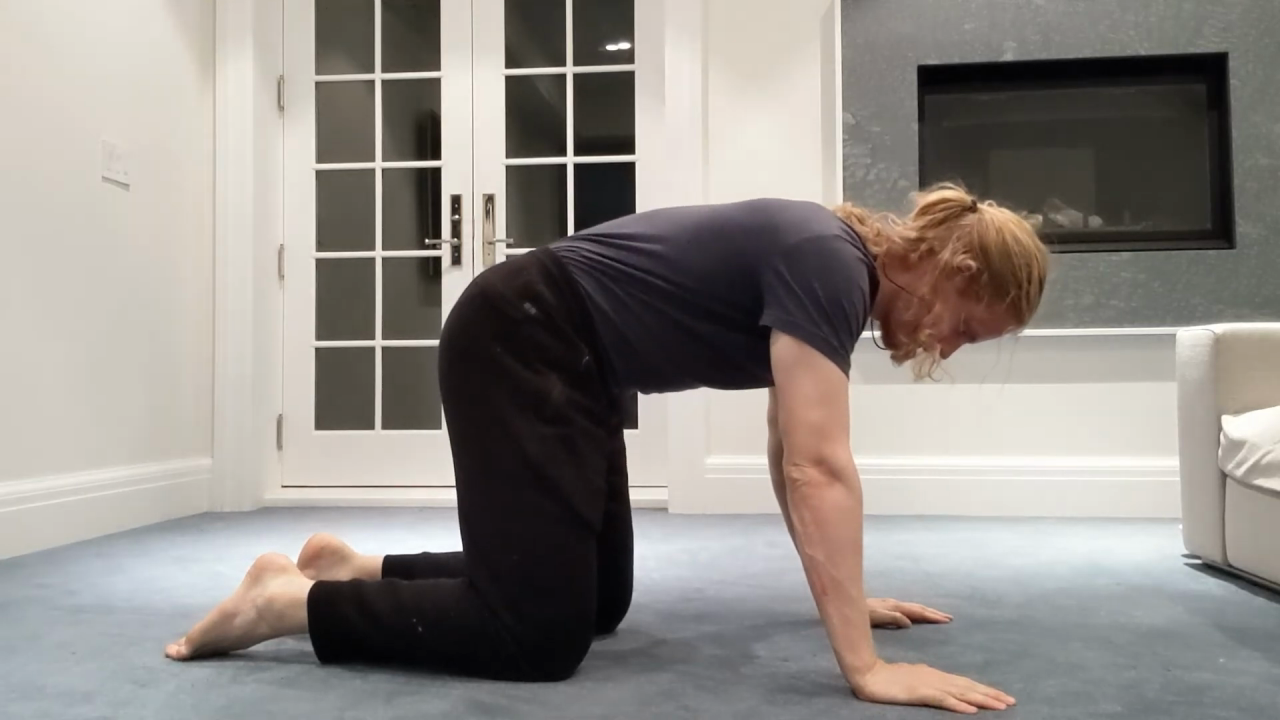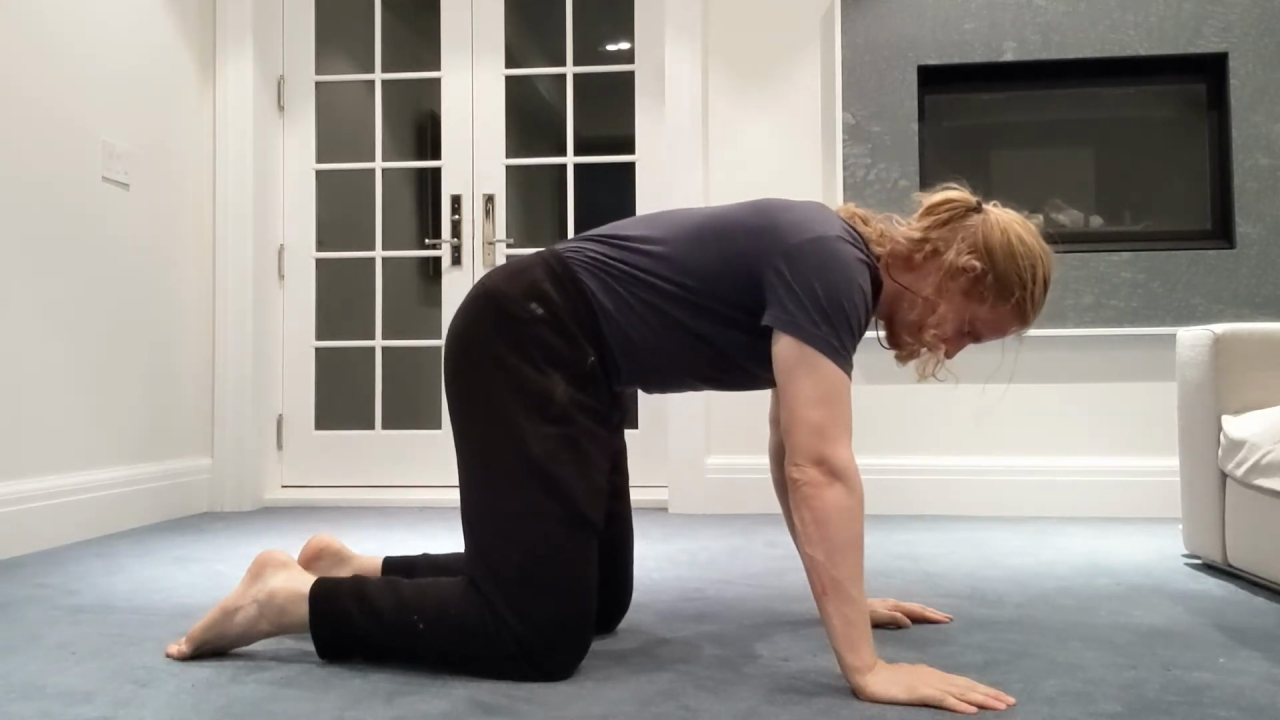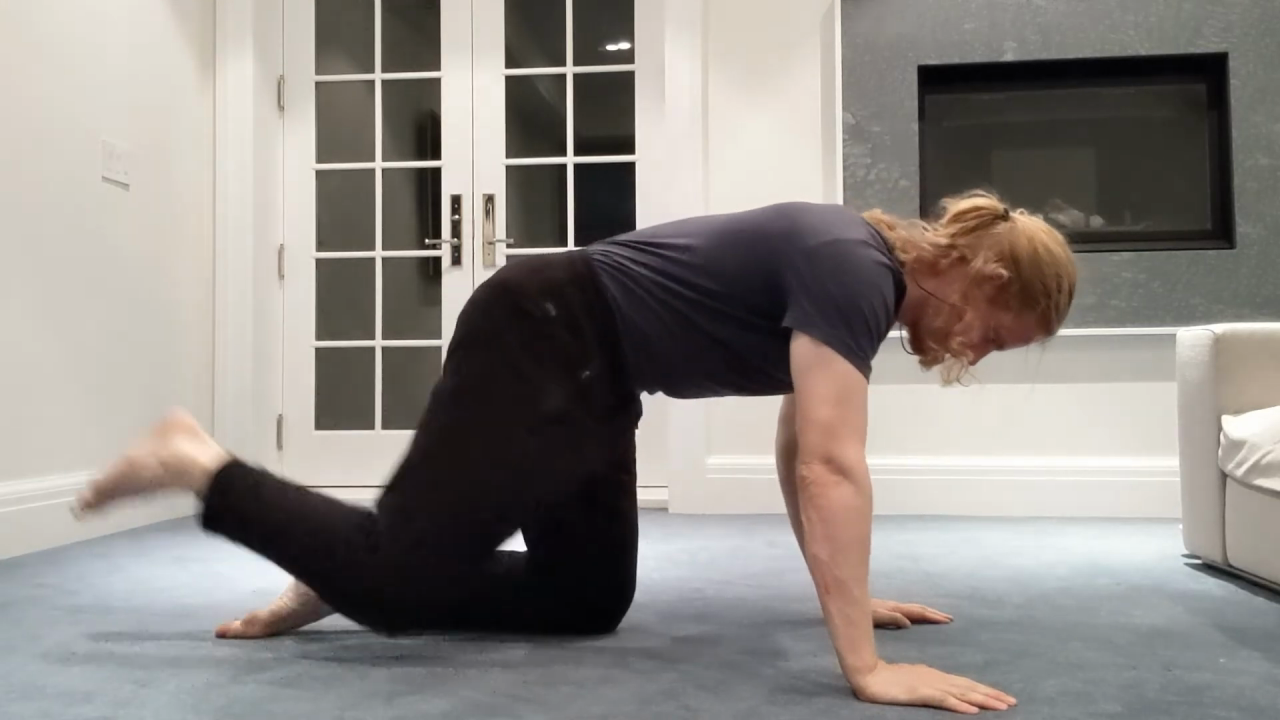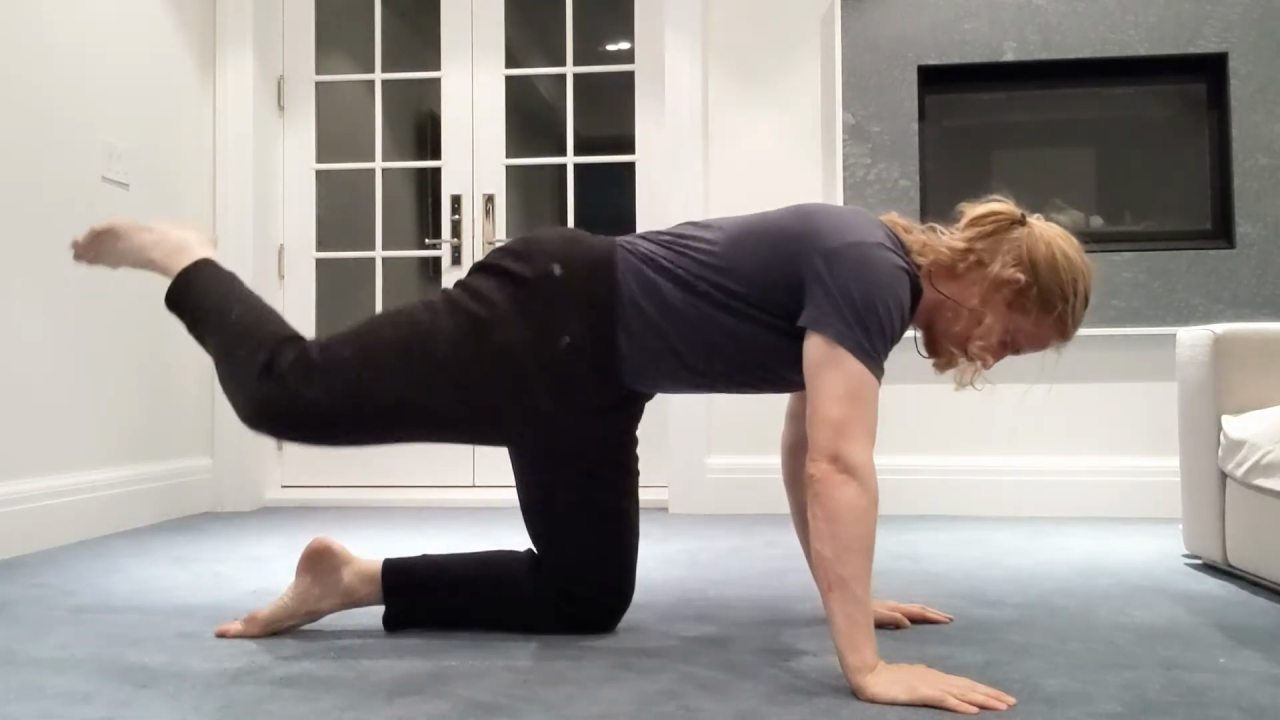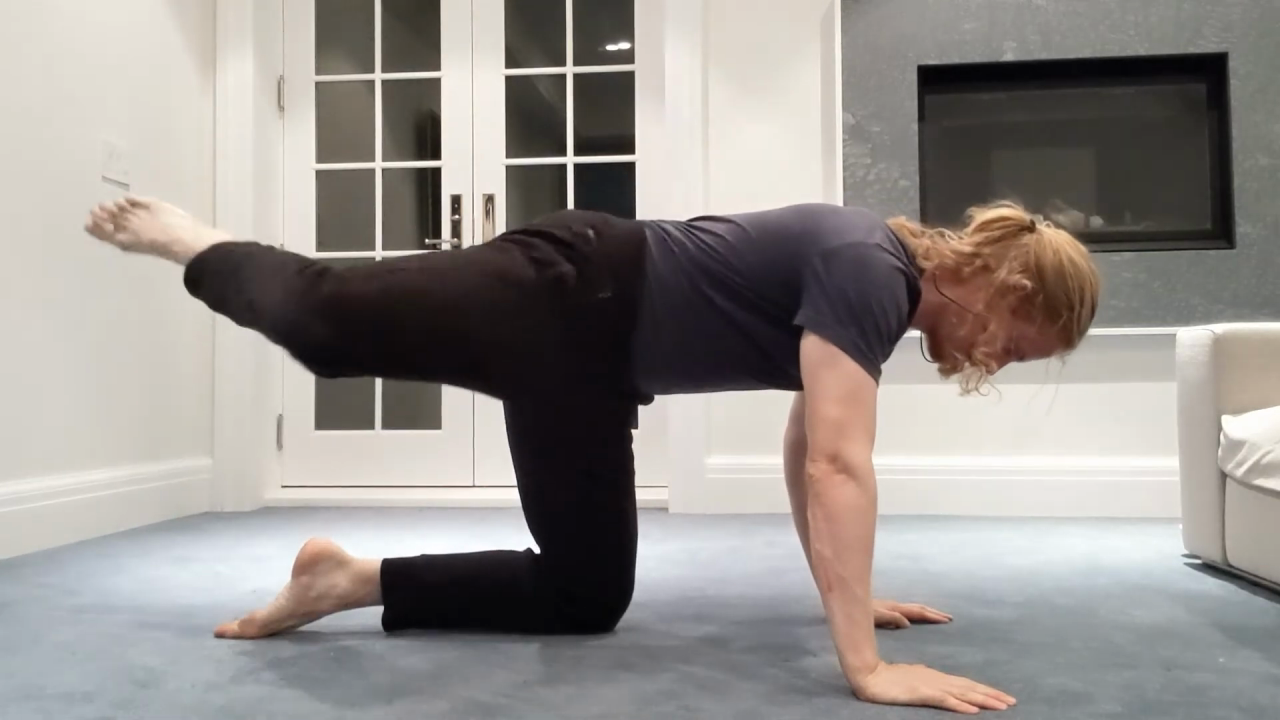
dt=0.5s
person 1, frame 1
left shoulder: (836, 273)
right shoulder: (827, 265)
left elbow: (791, 456)
right elbow: (820, 469)
left wrist: (845, 597)
left hip: (567, 360)
right hip: (517, 343)
left knee: (599, 599)
right knee: (543, 631)
left ankle: (355, 567)
right ankle: (288, 599)
person 1, frame 2
left shoulder: (839, 273)
right shoulder: (828, 265)
left elbow: (791, 457)
right elbow: (820, 470)
left wrist: (845, 595)
left hip: (572, 362)
right hip: (524, 343)
left knee: (597, 600)
right knee: (542, 632)
left ankle: (354, 569)
right ankle: (293, 595)
person 1, frame 3
left shoulder: (859, 275)
right shoulder: (850, 271)
left elbow: (798, 453)
right elbow: (831, 469)
left wrist: (844, 595)
left hip: (583, 372)
right hip: (542, 340)
left knee: (588, 601)
right knee: (397, 570)
left ankle: (339, 583)
right ankle: (193, 467)
person 1, frame 4
left shoulder: (868, 279)
right shoulder: (869, 272)
left elbow: (804, 453)
right elbow: (841, 469)
left wrist: (850, 594)
left hip: (585, 377)
right hip: (548, 322)
left knee: (586, 596)
right knee: (293, 392)
left ankle: (353, 576)
right ankle: (186, 260)
person 1, frame 5
left shoulder: (877, 288)
right shoulder: (866, 271)
left elbow: (807, 451)
right elbow: (840, 467)
left wrist: (847, 594)
left hip: (586, 365)
right hip: (570, 291)
left knee: (588, 597)
right knee: (336, 320)
left ankle: (351, 577)
right ankle: (190, 244)
